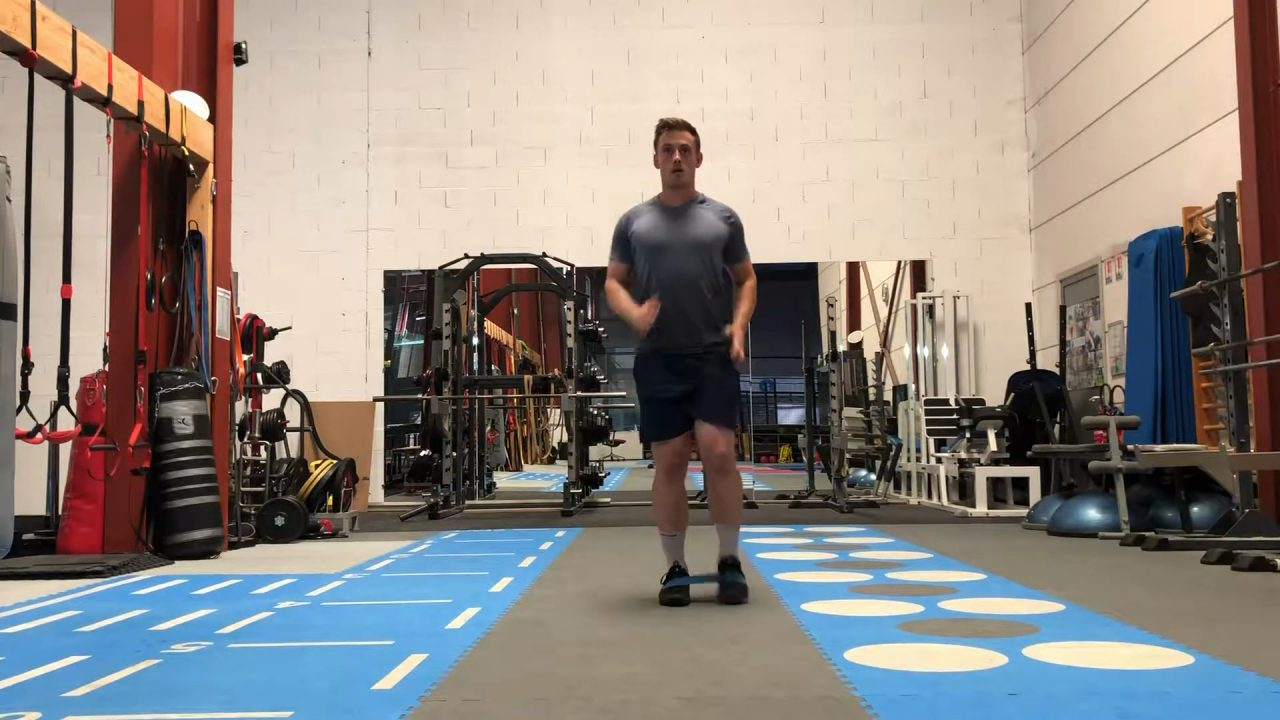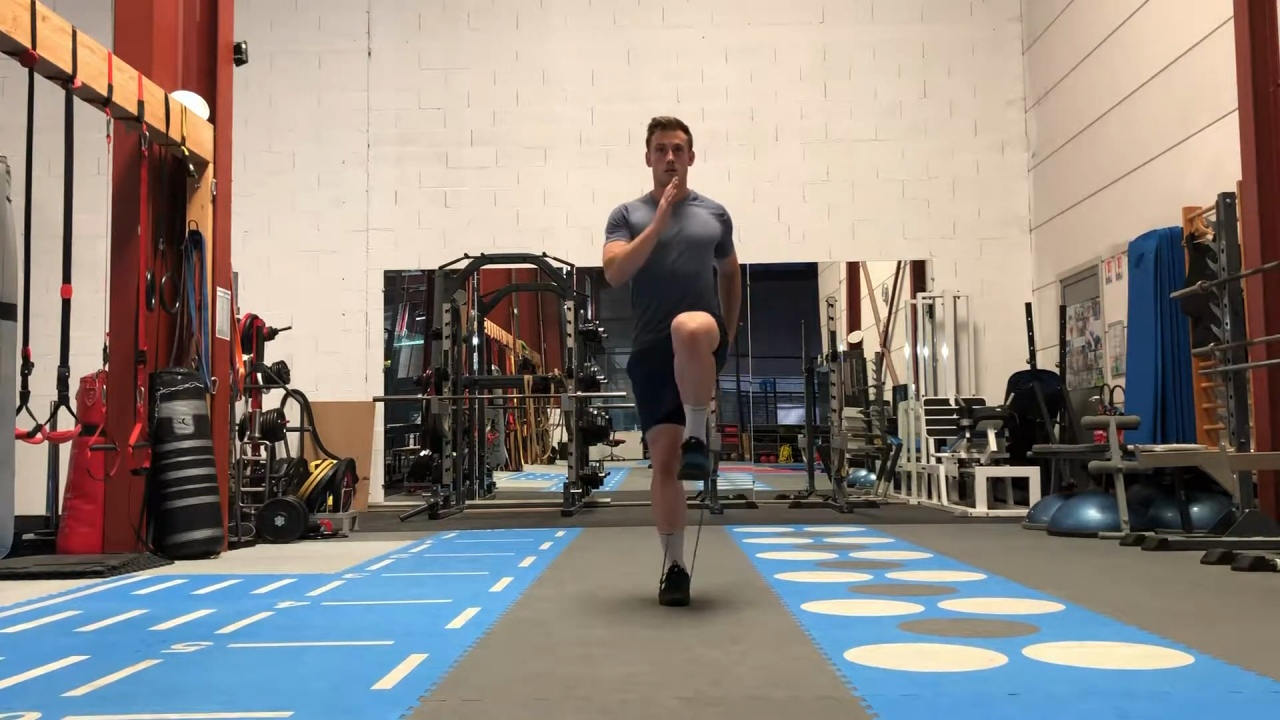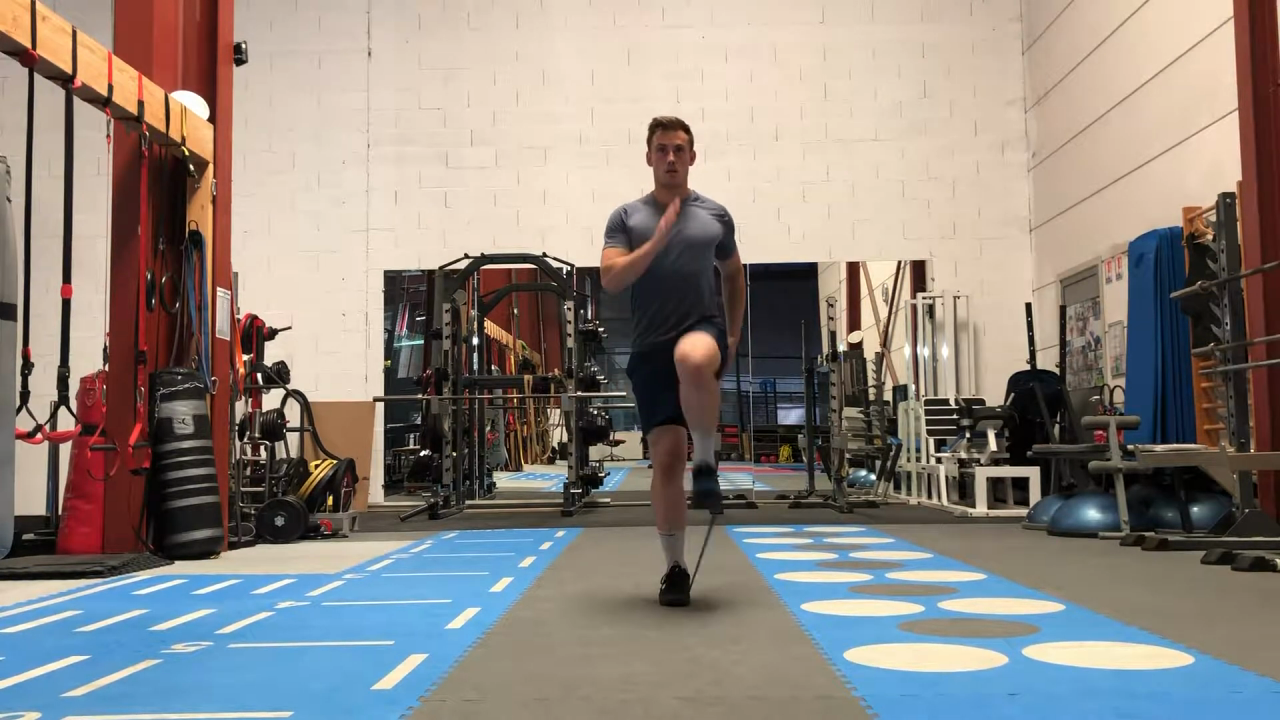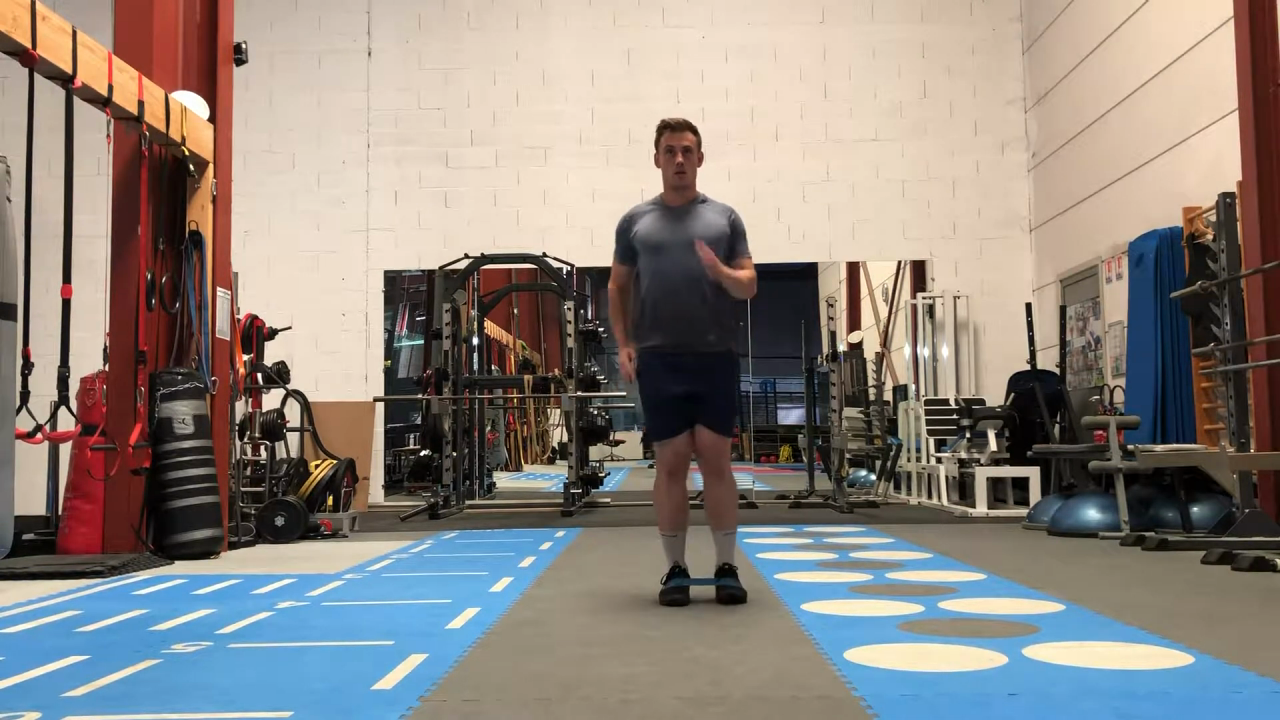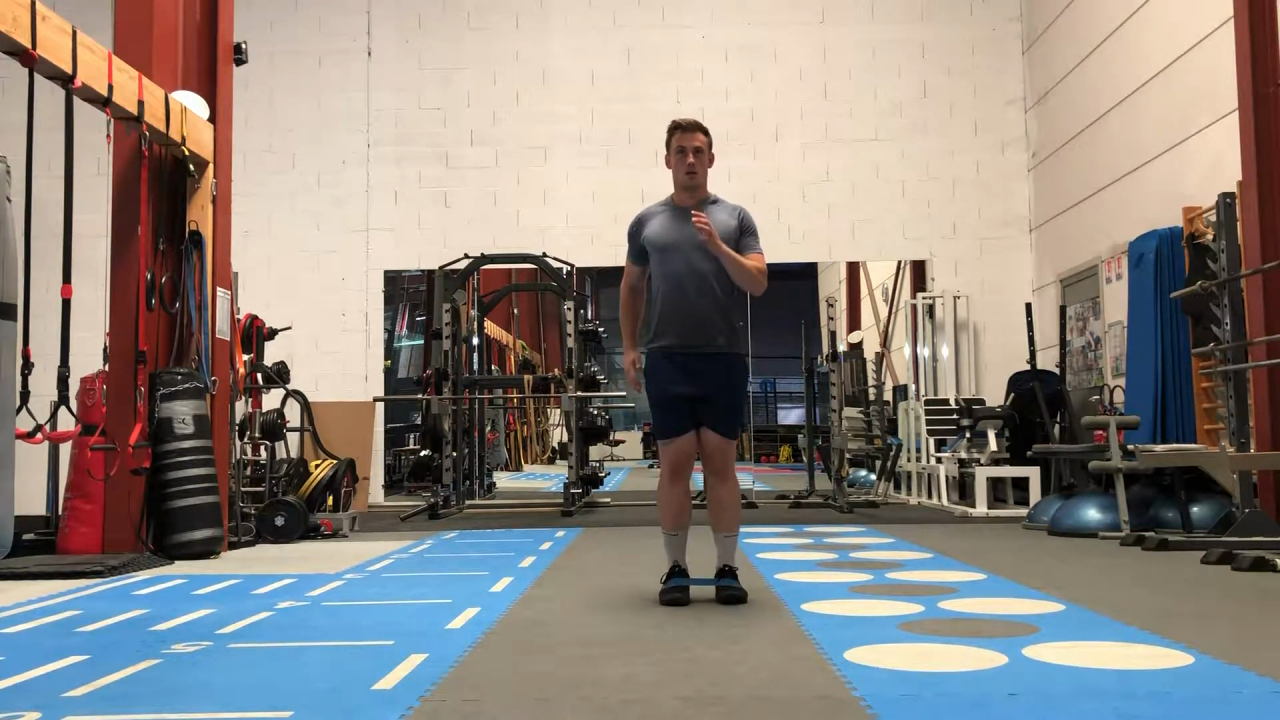
dt=0.4s
person 1, frame 1
left shoulder: (723, 217)
right shoulder: (633, 221)
left elbow: (746, 278)
right elbow: (613, 282)
left wrist: (739, 325)
right wrist: (632, 312)
left hip: (712, 355)
right hip: (657, 360)
left knee: (719, 455)
right knee: (669, 463)
left ankle: (729, 561)
right ankle: (675, 568)
person 1, frame 2
left shoulder: (715, 214)
right shoulder: (627, 214)
left elbow: (730, 274)
right elbow: (614, 271)
left wrist: (728, 331)
right wrist: (659, 220)
left hip: (700, 337)
right hip: (651, 347)
left knee: (690, 329)
right knee: (664, 458)
left ankle: (697, 439)
right ankle: (674, 567)
person 1, frame 3
left shoulder: (716, 214)
right shoulder: (626, 216)
left elbow: (734, 275)
right elbow: (611, 278)
left wrist: (733, 333)
right wrist: (658, 240)
left hip: (703, 335)
right hip: (651, 350)
left knee: (692, 357)
right knee: (665, 459)
left ankle: (705, 462)
right ankle: (675, 567)
person 1, frame 4
left shoulder: (724, 217)
right shoulder: (635, 221)
left elbow: (749, 279)
right elbow: (618, 286)
left wrist: (723, 274)
right wrist: (624, 345)
left hip: (715, 356)
right hip: (659, 361)
left knee: (715, 461)
right knee: (671, 463)
left ankle: (726, 567)
right ankle: (675, 568)
person 1, frame 5
left shoulder: (735, 217)
right shoulder: (646, 222)
left elbow: (758, 282)
right elbow: (632, 288)
left wrist: (718, 246)
right wrist: (629, 348)
left hip: (724, 356)
right hip: (667, 358)
left knee: (720, 462)
right knee: (676, 463)
left ankle: (727, 568)
right ankle: (675, 568)
